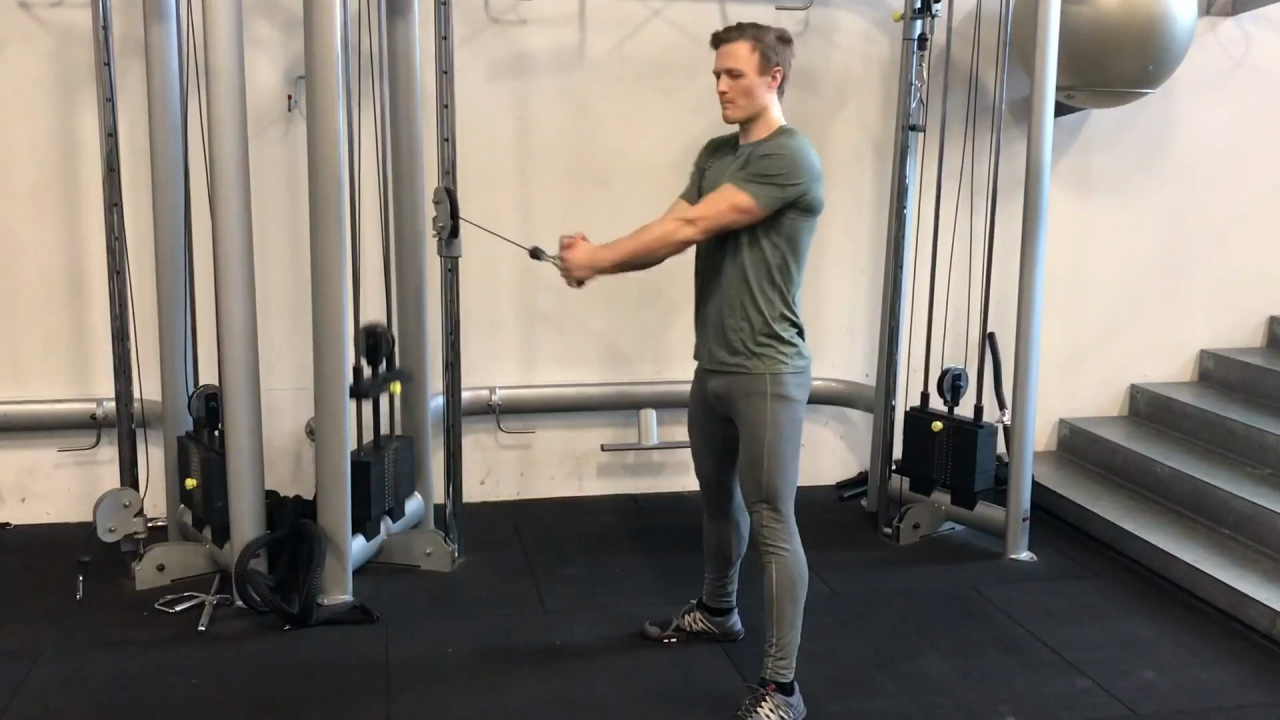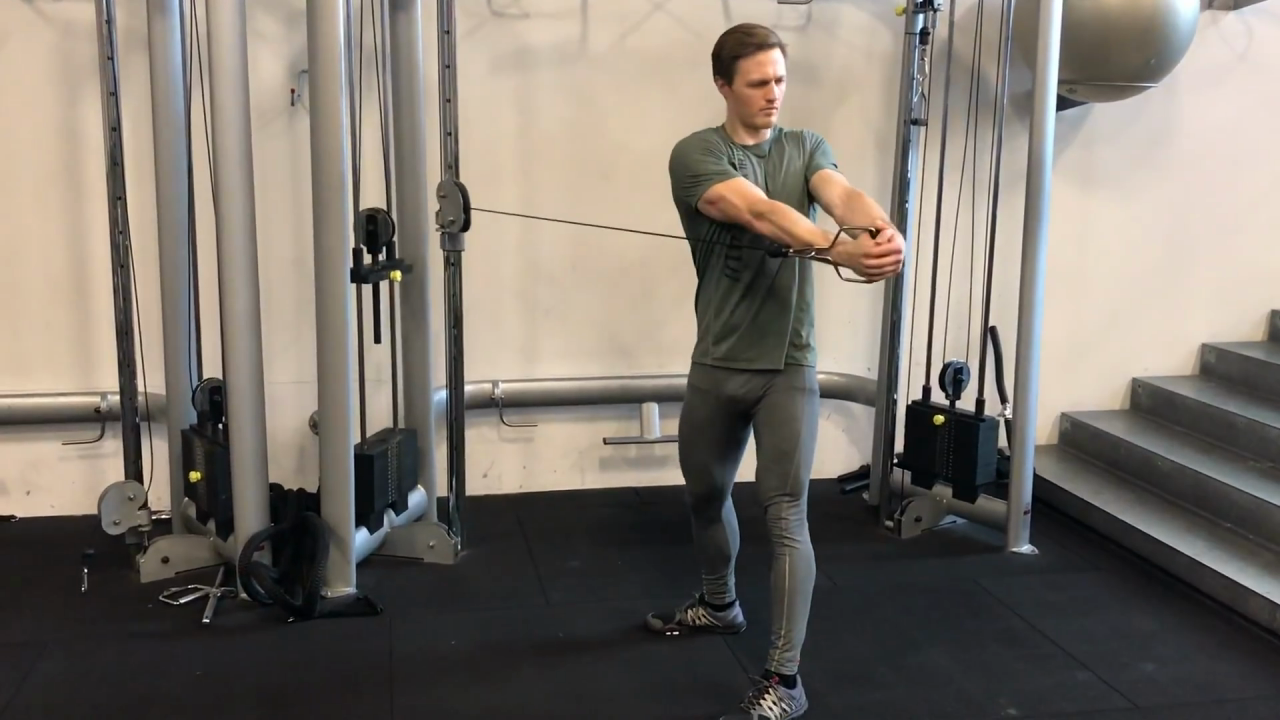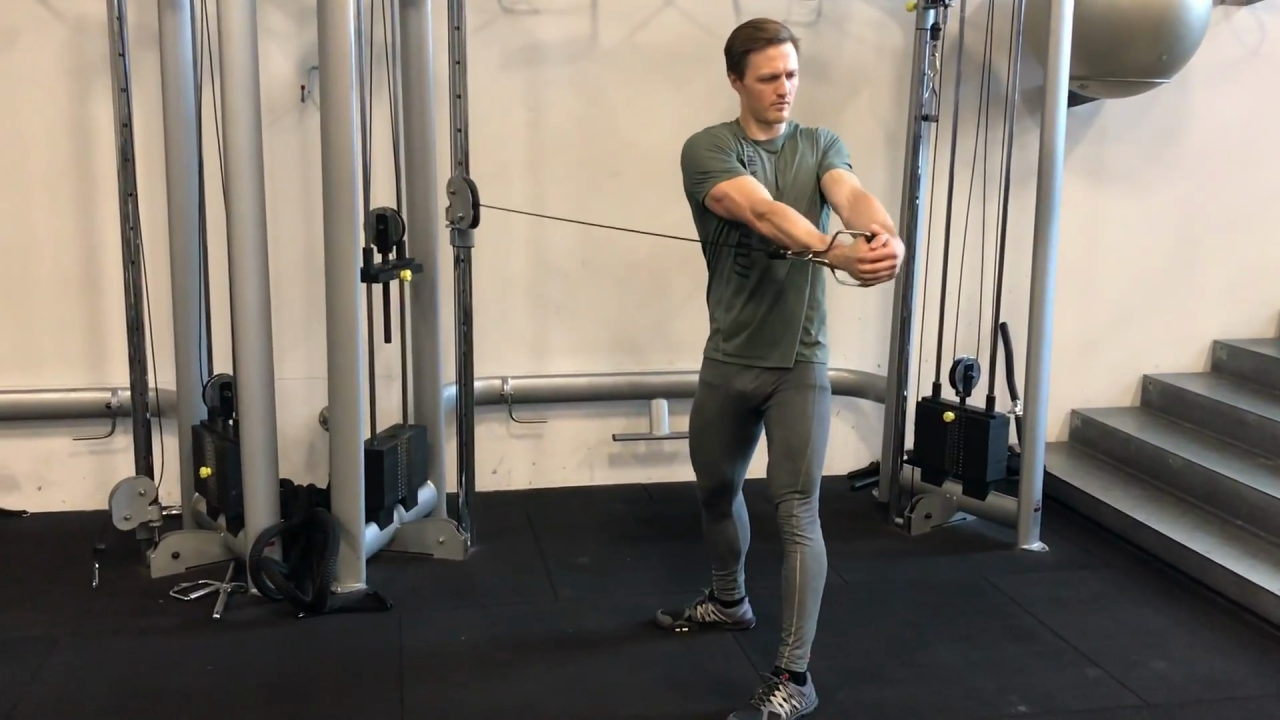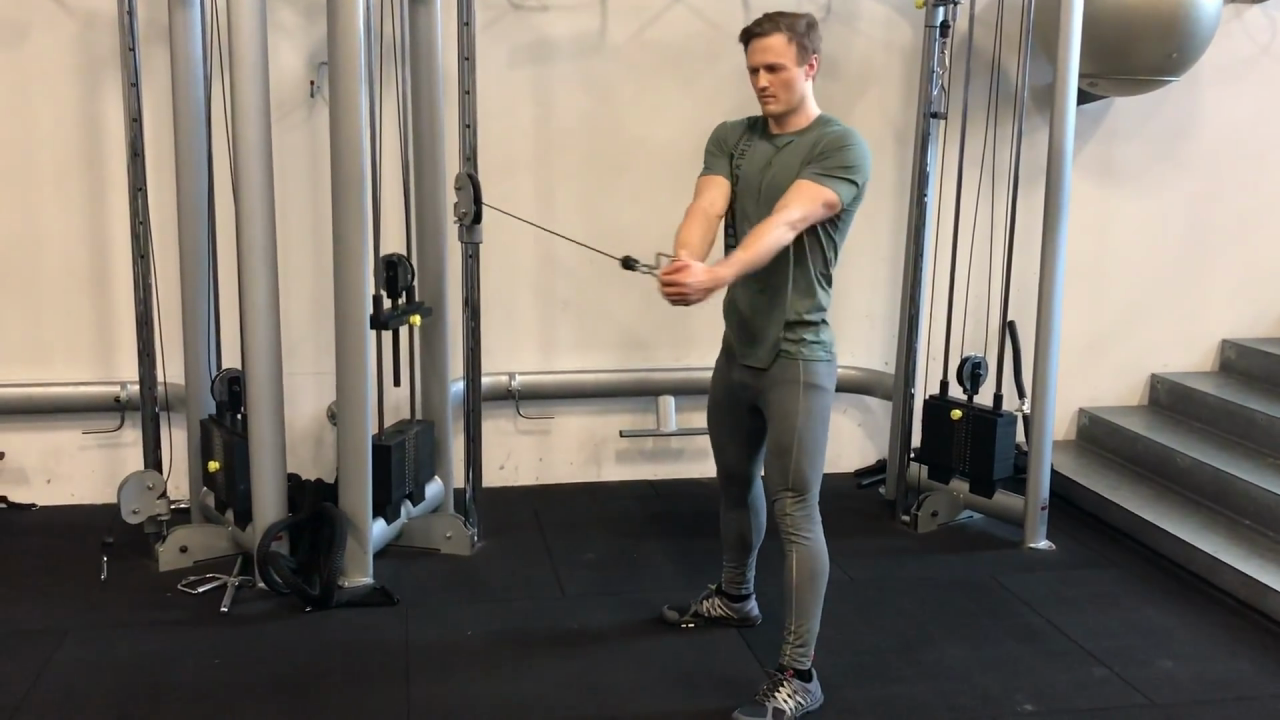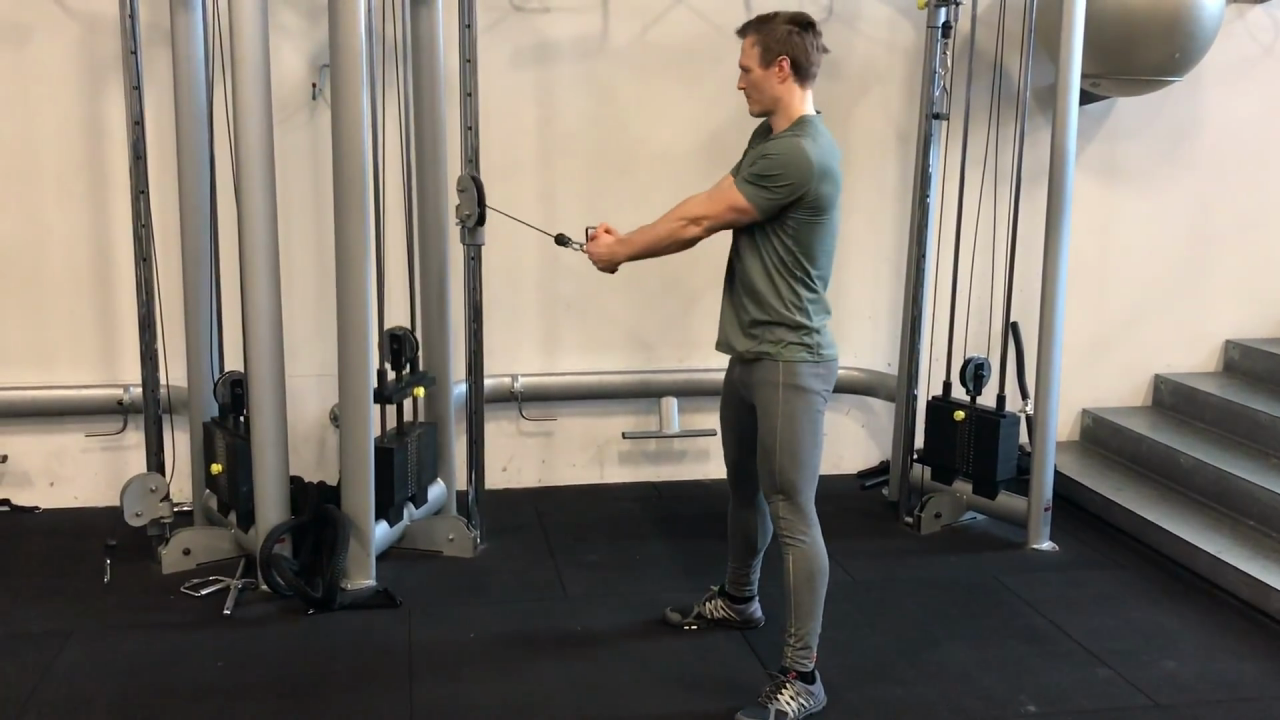
dt=0.7s
person 1, frame 1
left shoulder: (787, 160)
right shoulder: (717, 153)
left elbow: (688, 228)
right elbow: (681, 224)
left wrist: (597, 260)
right wrist: (601, 251)
left hip: (766, 373)
right hip: (715, 367)
left knee: (771, 521)
right knee: (718, 500)
right ankle: (717, 610)
person 1, frame 2
left shoulder: (806, 147)
right shoulder: (695, 155)
left elbow: (842, 194)
right elbow: (762, 215)
left wrist: (882, 231)
right wrist: (840, 250)
left hip: (788, 366)
right hip: (718, 366)
left knee: (785, 516)
right knee: (705, 496)
right ankle: (719, 604)
person 1, frame 3
left shoulder: (822, 145)
right shoulder: (707, 149)
left elbow: (852, 195)
right elbow: (764, 214)
left wrist: (885, 235)
right wrist: (840, 253)
left hip: (800, 360)
right hip: (729, 359)
left knee: (796, 513)
right knee: (716, 490)
right ankle: (729, 600)
person 1, frame 4
left shoulder: (841, 147)
right shoulder: (730, 137)
left elbow: (784, 224)
right elbow: (707, 209)
left wrist: (715, 276)
right wrist: (684, 262)
left hip: (796, 356)
right hip: (738, 347)
left knee: (795, 510)
right knee: (736, 484)
right ankle: (734, 596)
person 1, frame 5
left shoulder: (801, 154)
right shoulder: (769, 138)
left elbow: (700, 224)
right elbow: (704, 201)
left wrist: (619, 251)
right wrist: (626, 239)
left hip: (790, 362)
right hip: (750, 353)
left knee: (792, 515)
right knee: (744, 489)
right ankle: (738, 599)
